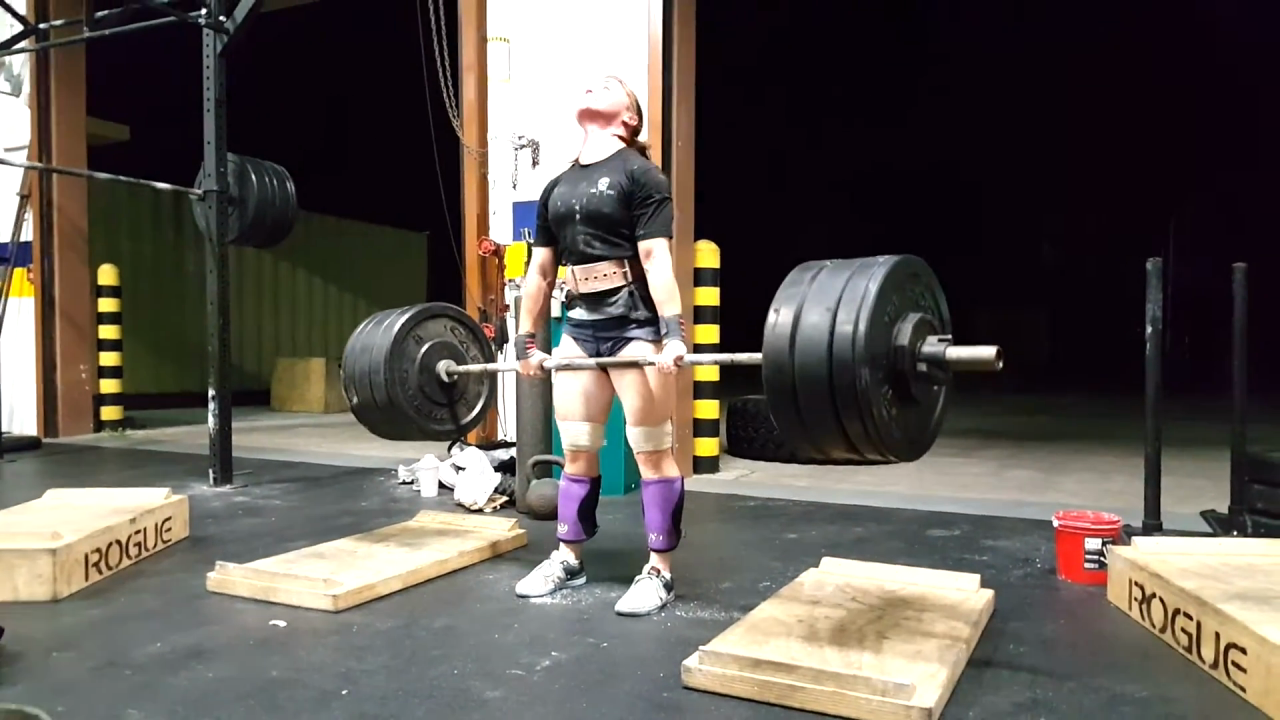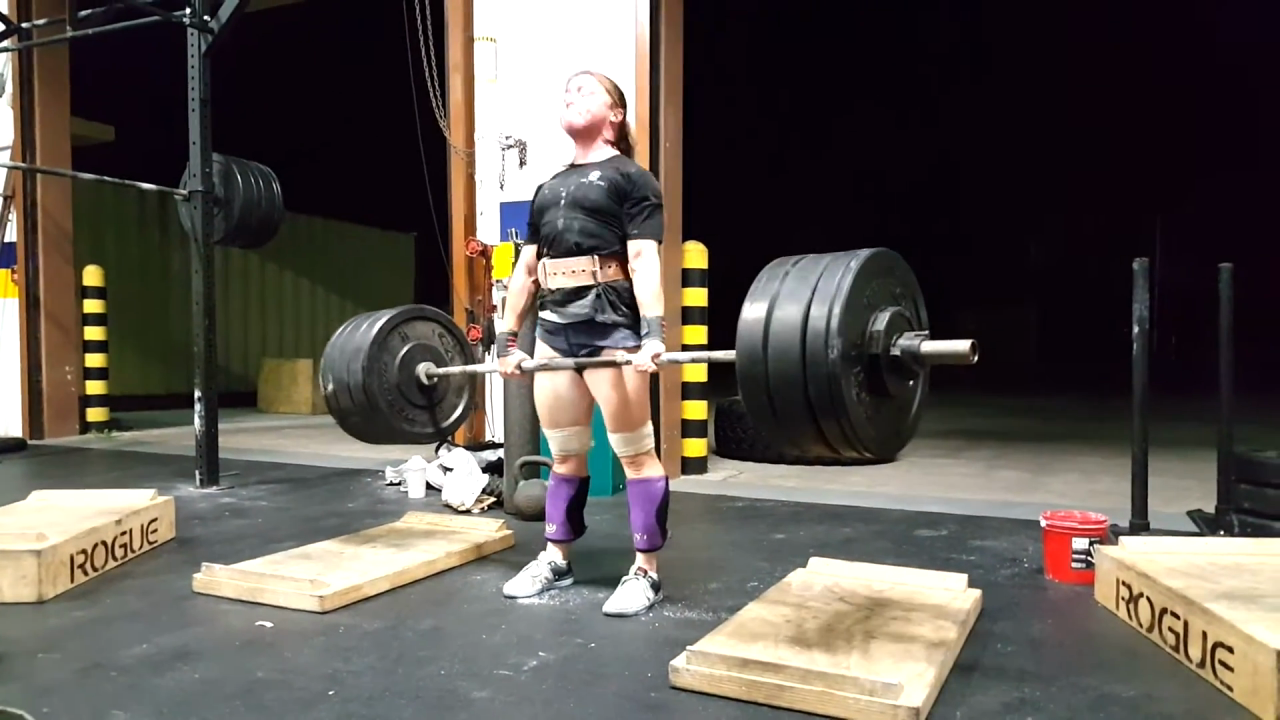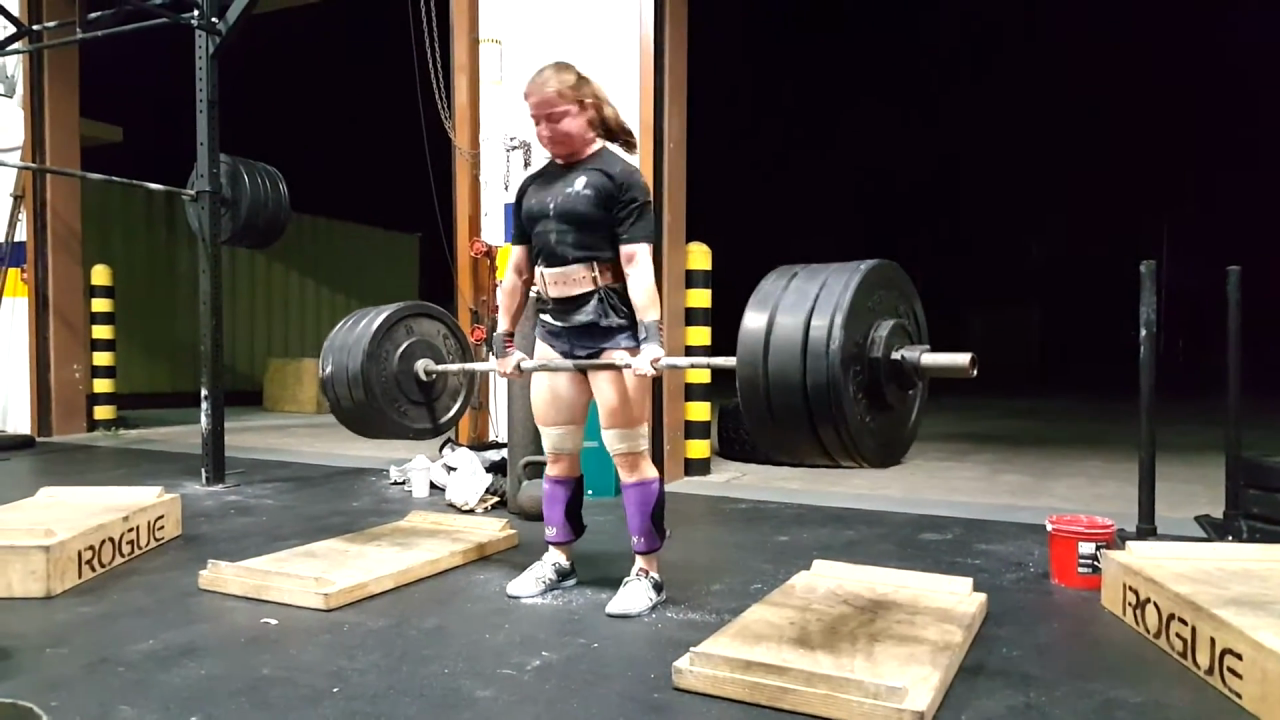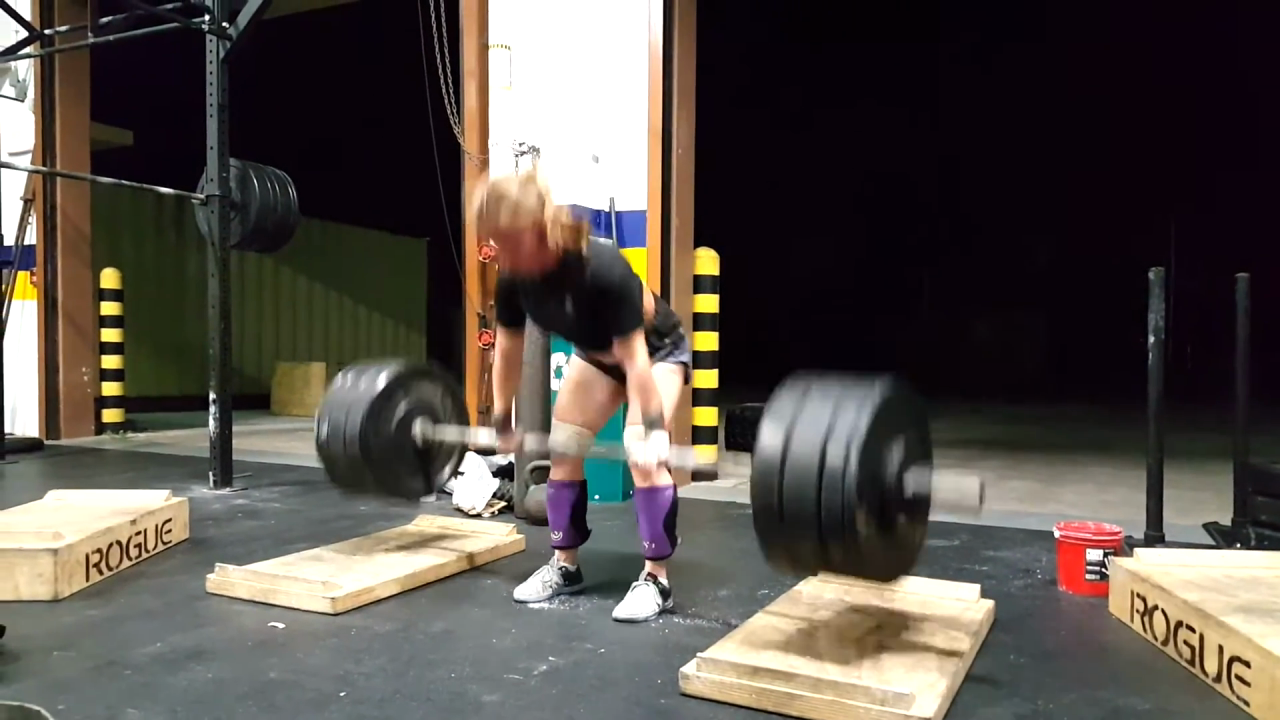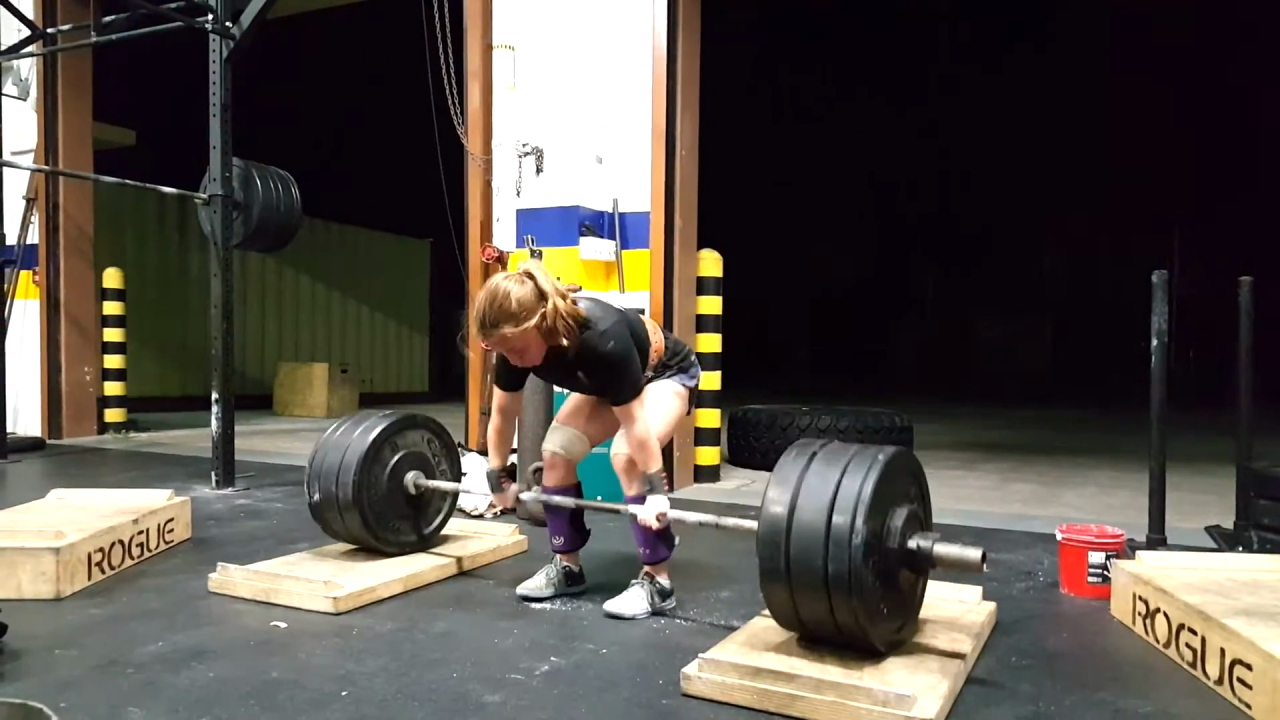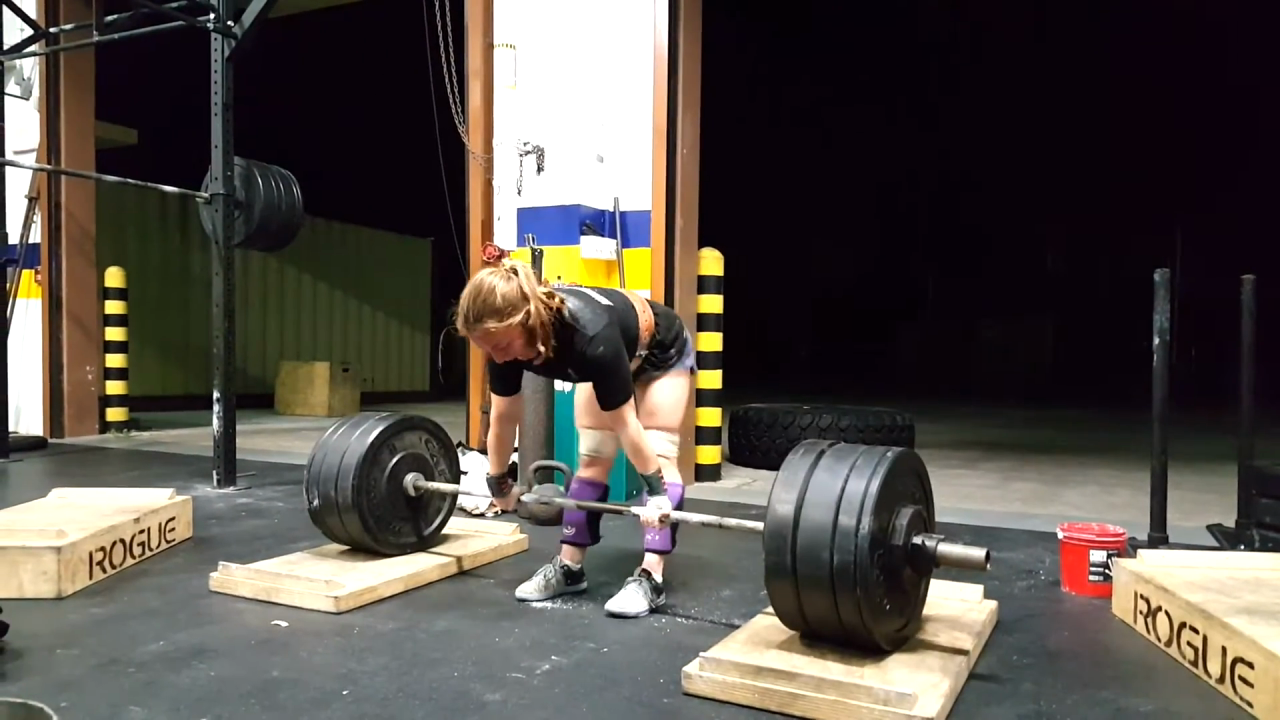
dt=0.4s
person 1, frame 1
left shoulder: (639, 174)
right shoulder: (557, 187)
left elbow: (656, 258)
right elbow: (540, 271)
left wrist: (673, 332)
right wrist: (526, 340)
left hip: (634, 320)
right hip: (579, 323)
left knee: (650, 448)
right knee: (576, 449)
left ankle: (659, 571)
right ankle: (567, 557)
person 1, frame 2
left shoulder: (632, 180)
right shoulder: (549, 189)
left elbow: (645, 262)
right elbow: (526, 271)
left wrist: (652, 332)
right wrist: (506, 338)
left hip: (610, 322)
right hip: (553, 325)
left knee: (633, 450)
right knee: (564, 452)
left ankle: (646, 571)
right ankle: (556, 557)
person 1, frame 3
left shoulder: (618, 176)
right shoulder: (532, 186)
left elbow: (637, 264)
right elbow: (518, 272)
left wrist: (650, 338)
right wrist: (503, 340)
left hip: (612, 327)
right hip: (554, 329)
left knee: (627, 451)
right knee: (558, 452)
left ankle: (646, 573)
right ankle: (558, 559)
person 1, frame 4
left shoulder: (598, 271)
right shoulder: (511, 280)
left elbow: (634, 357)
right elbow: (508, 352)
left wrist: (654, 433)
right wrist: (503, 421)
left hip: (657, 350)
right hip: (597, 357)
left knee: (645, 451)
right knee: (562, 453)
left ankle: (656, 576)
right ankle: (564, 565)
person 1, frame 5
left shoulder: (602, 338)
right shoulder: (516, 342)
left elbow: (635, 420)
right elbow: (502, 412)
left wrist: (656, 491)
right wrist: (497, 476)
left hip: (665, 373)
right hip: (603, 384)
left knee: (627, 455)
right knee: (556, 452)
left ankle: (655, 580)
right ankle: (567, 565)
person 1, frame 6
left shoulder: (591, 338)
right shoulder: (503, 339)
left elbow: (624, 423)
right elbow: (503, 417)
left wrist: (655, 491)
right wrist: (498, 481)
left hip: (662, 352)
right hip: (613, 357)
left knee: (658, 453)
right knee: (594, 458)
left ankle: (650, 578)
right ankle: (568, 566)
